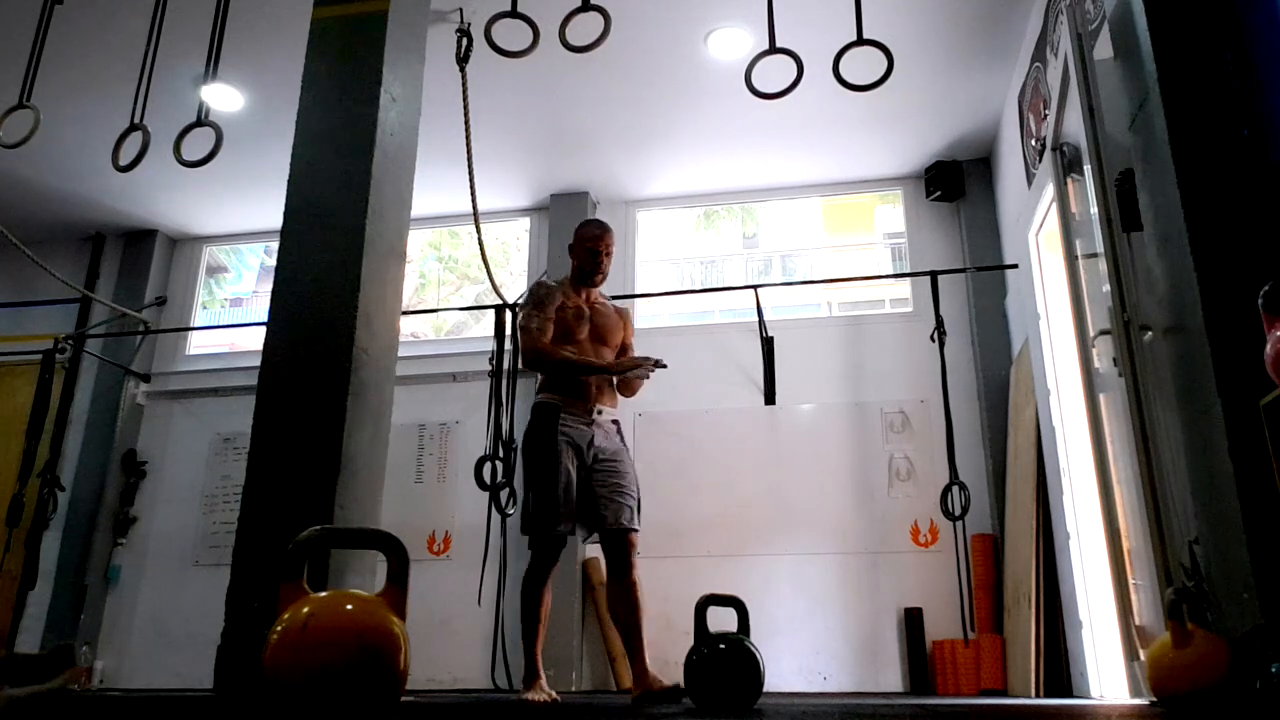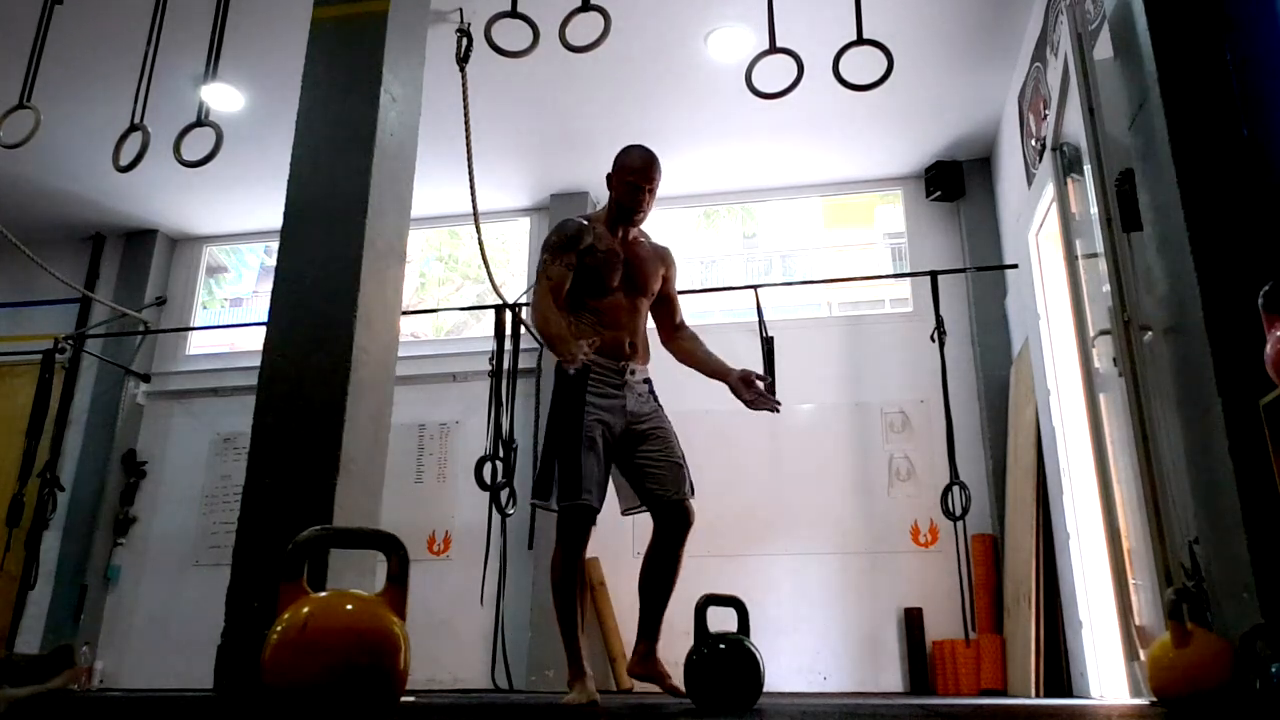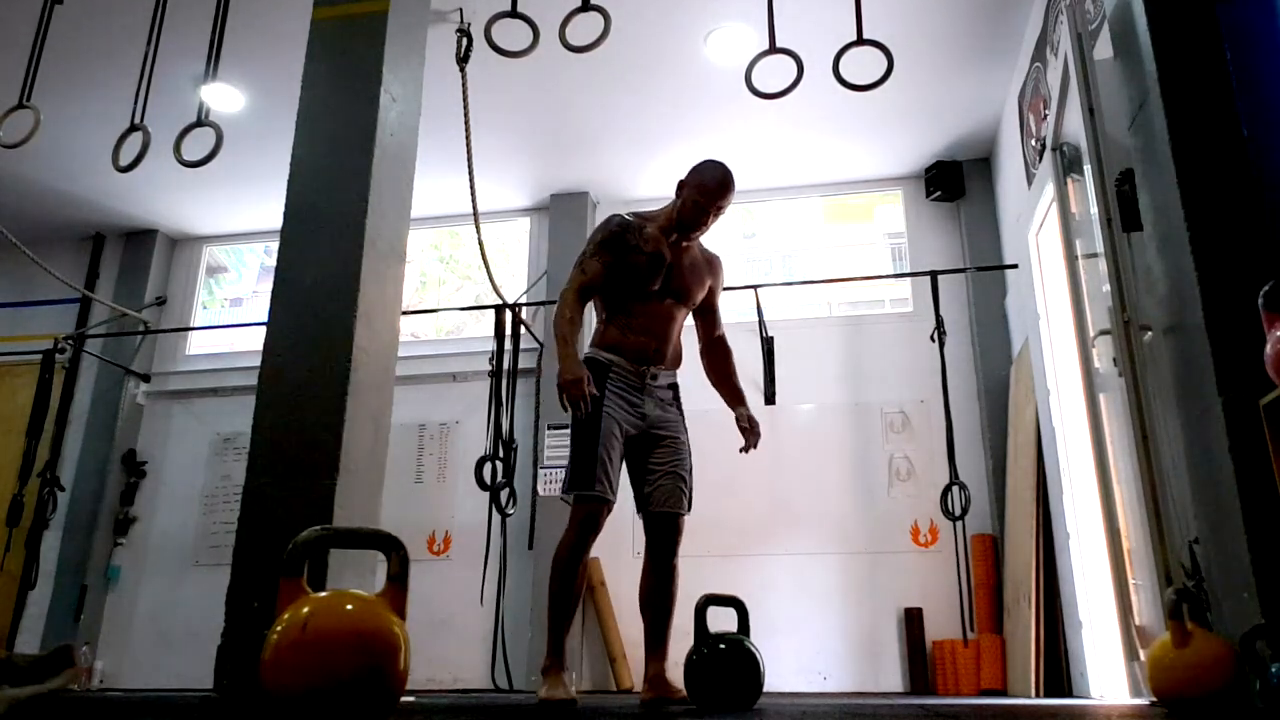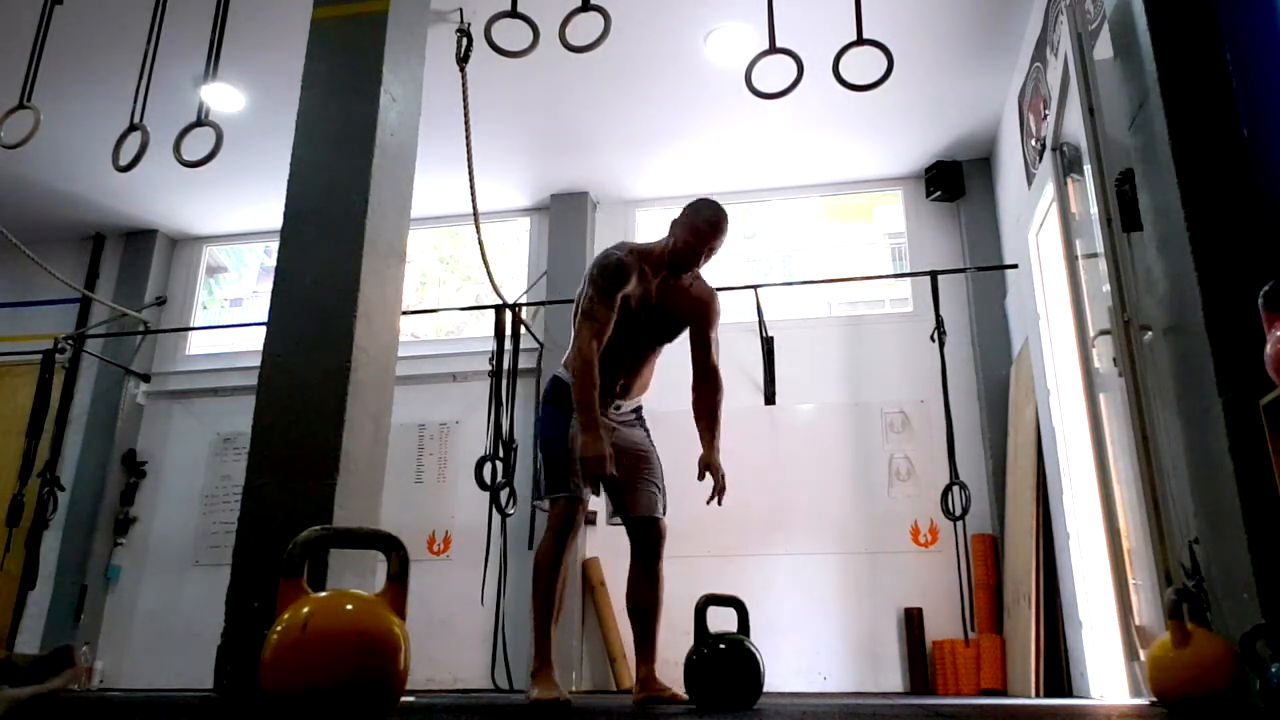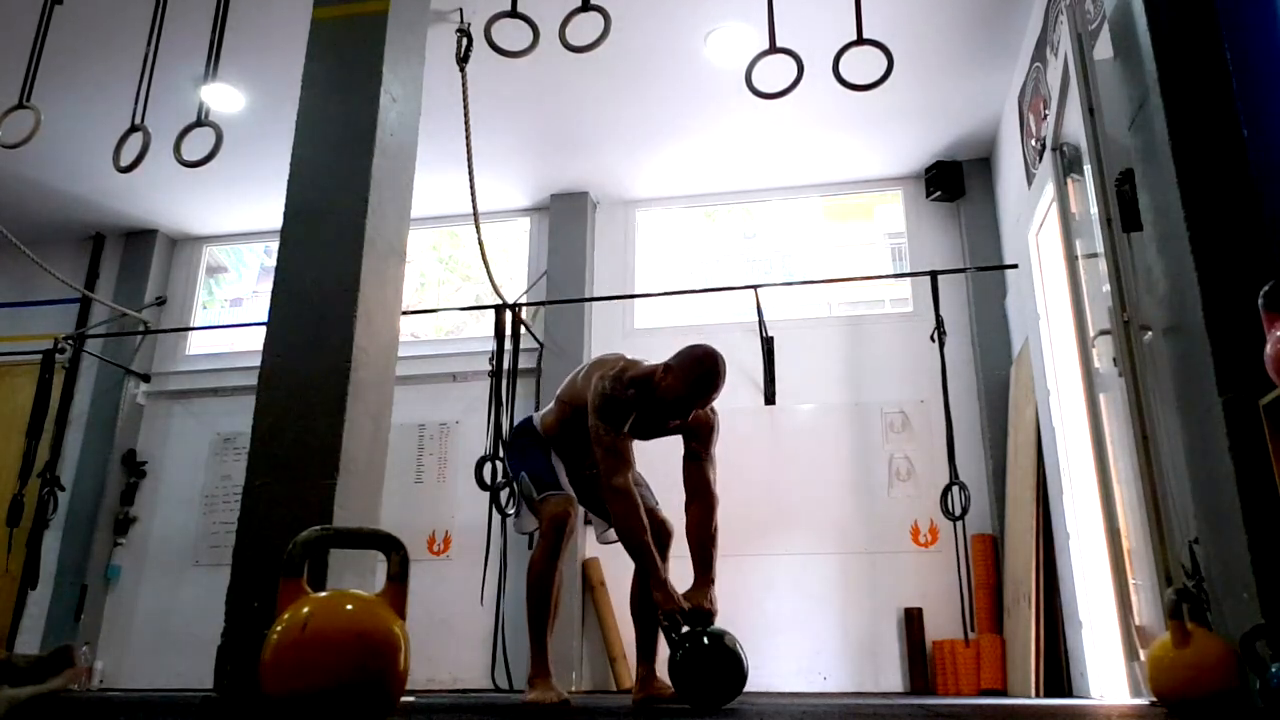
dt=1s
person 1, frame 1
left shoulder: (619, 314)
right shoulder: (546, 295)
right elbow: (533, 352)
left wrist: (634, 376)
right wrist: (601, 367)
left hip: (607, 428)
right hip: (558, 421)
left knee: (624, 546)
right knee: (547, 547)
left ankle: (642, 673)
right ankle: (534, 675)
person 1, frame 2
left shoulder: (659, 256)
right shoulder: (574, 235)
left elbow: (674, 330)
right elbow: (544, 306)
left wrist: (725, 374)
right wrist: (567, 347)
left hip: (640, 391)
right hip: (586, 386)
left knee: (677, 514)
right knee: (576, 525)
left ankle: (646, 651)
right ankle: (579, 675)
person 1, frame 3
left shoulder: (708, 265)
right shoulder: (623, 231)
left elbow: (712, 340)
right elbow: (573, 295)
left wrist: (739, 404)
right wrist: (569, 360)
left hip: (664, 396)
right hip: (608, 381)
left knee: (667, 532)
right knee: (588, 516)
left ankle: (656, 675)
right ankle: (553, 666)
person 1, frame 4
left shoulder: (702, 300)
right shoulder: (619, 263)
left elbow: (706, 376)
right elbow: (587, 350)
left wrist: (710, 448)
right wrist: (593, 432)
left hip: (626, 412)
right hip: (572, 400)
left knee: (650, 532)
right knee: (567, 513)
left ankle: (646, 675)
right ankle: (542, 670)
person 1, frame 5
left shoulder: (701, 420)
right shoulder: (616, 386)
left elbow: (701, 499)
right elbow: (617, 488)
left wrist: (704, 585)
right wrist: (660, 584)
left hip: (595, 458)
right hip: (539, 443)
left knee: (659, 531)
right knee: (560, 515)
left ankle: (646, 676)
right ankle: (539, 674)
